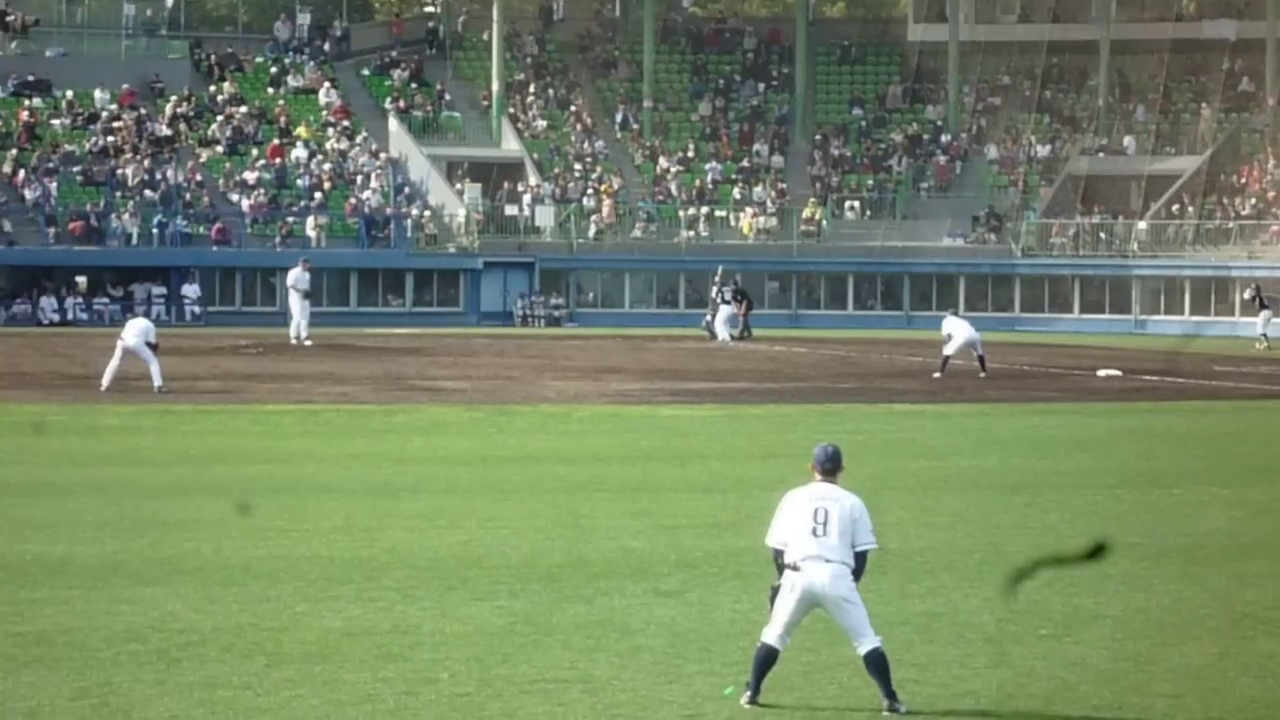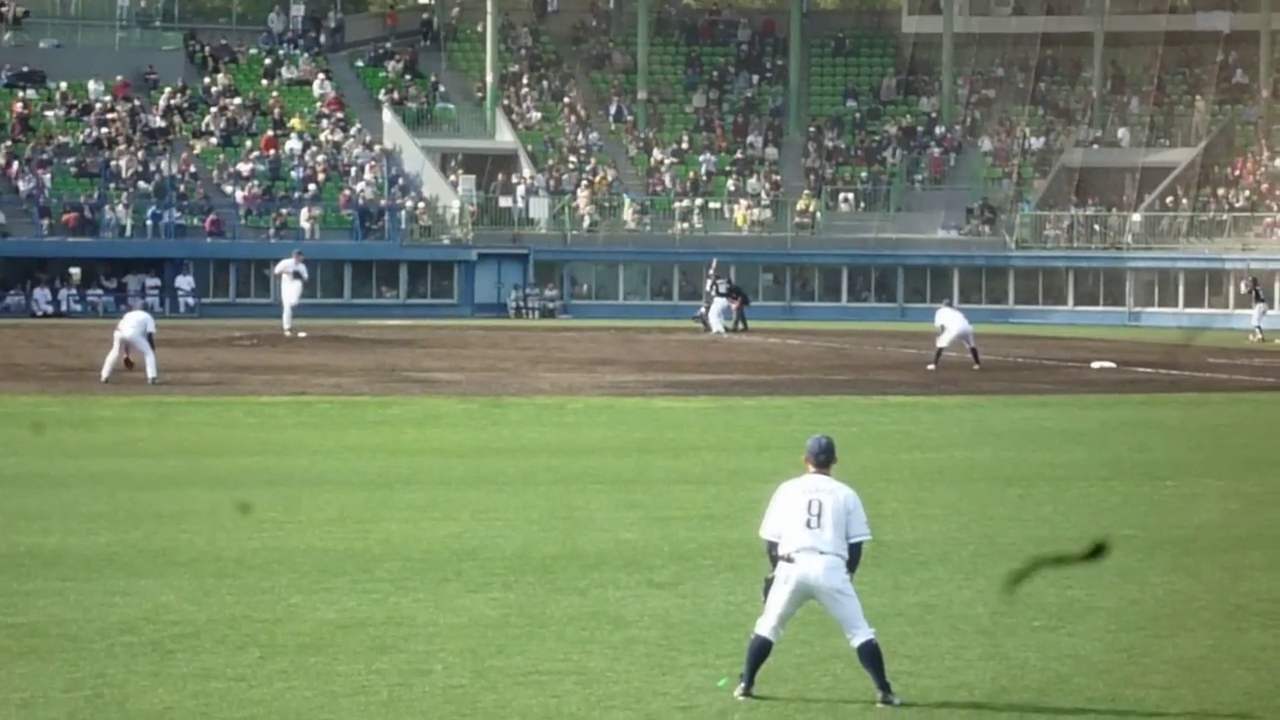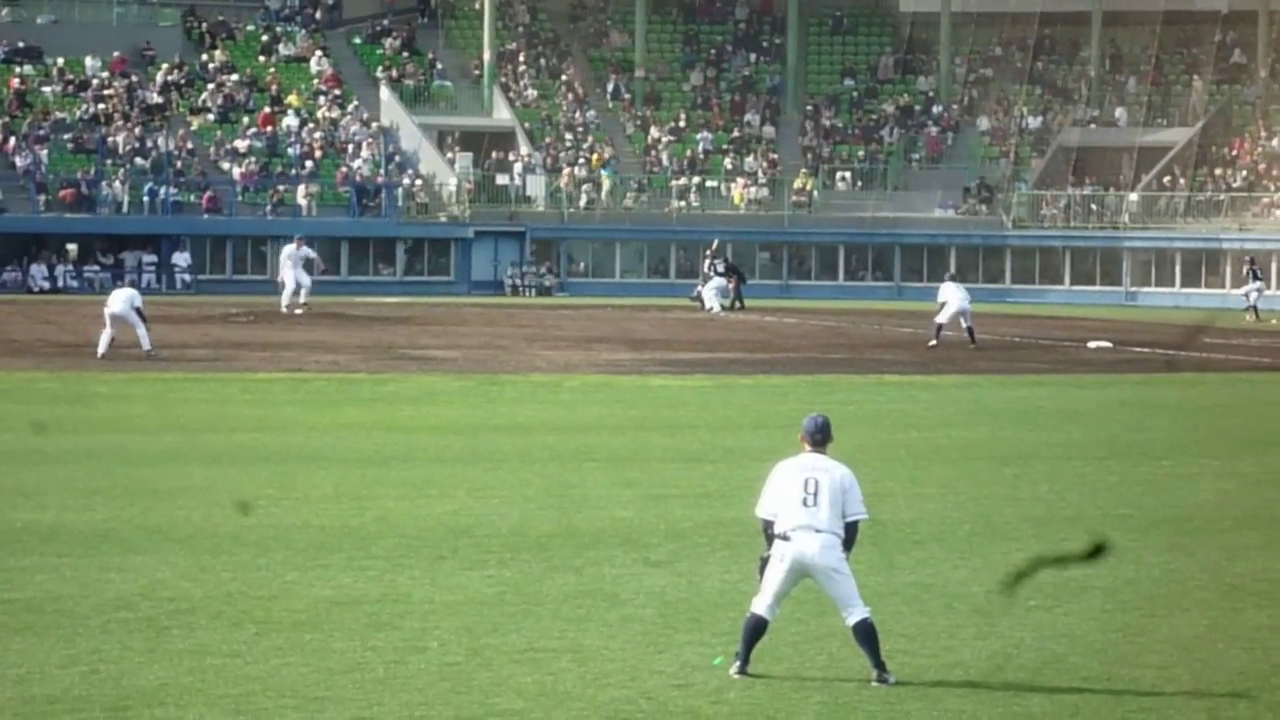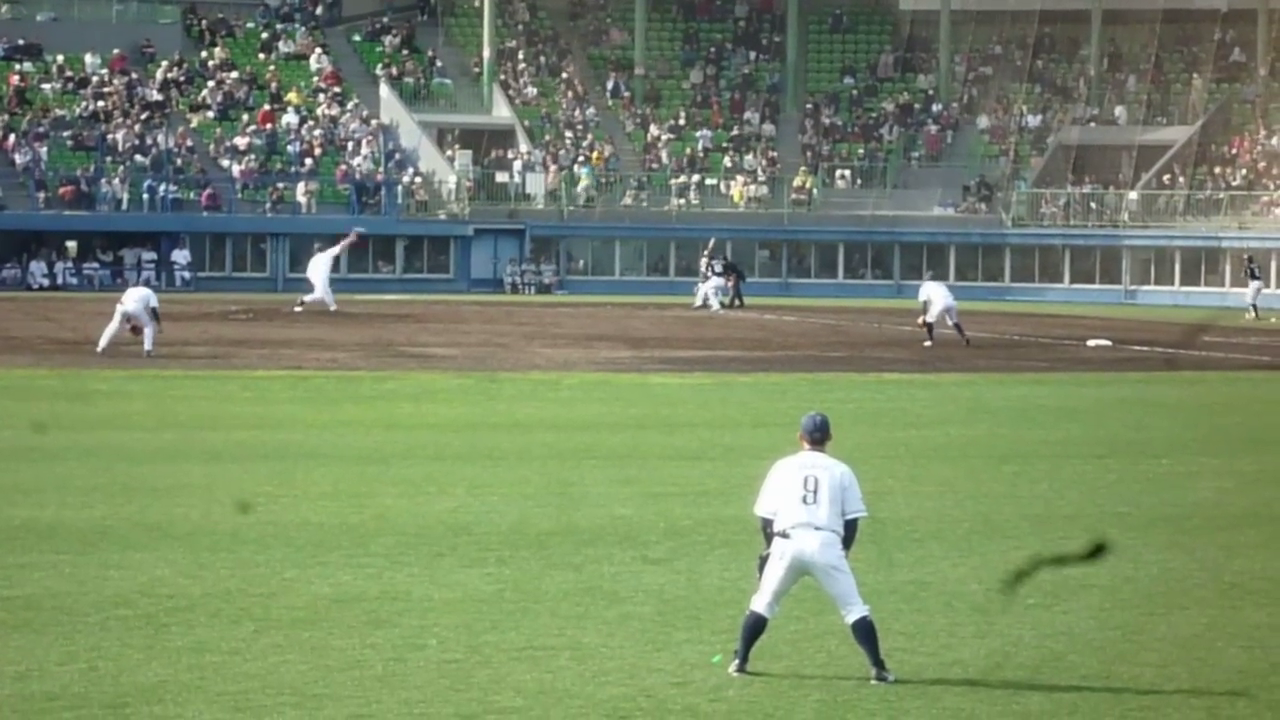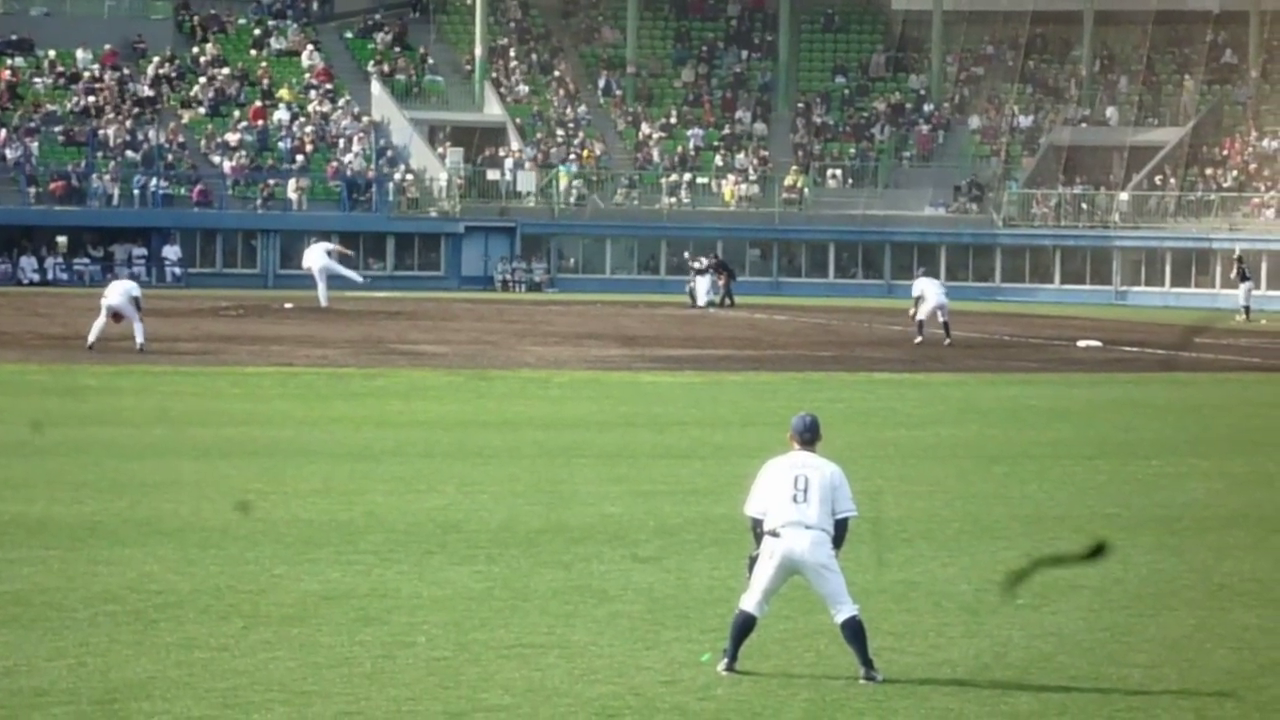
dt=0.5s
person 1, frame 1
left shoulder: (793, 497)
right shoulder: (852, 502)
left elbow: (777, 547)
right elbow: (861, 552)
left wrist: (783, 579)
right wrist: (852, 582)
left hip: (799, 576)
right hip: (837, 577)
left knee: (774, 635)
right knee: (866, 640)
left ankle: (751, 693)
right ankle: (890, 700)
person 1, frame 2
left shoulder: (787, 489)
right shoulder: (846, 494)
left elbow: (771, 538)
right elbow: (856, 543)
left wrist: (776, 571)
right wrist: (847, 574)
left hip: (792, 567)
right hip: (830, 569)
left knee: (767, 627)
right knee: (860, 632)
left ankle: (745, 684)
right ankle: (884, 691)
person 1, frame 3
left shoulder: (784, 468)
right shoulder: (842, 473)
left elbow: (767, 518)
right elbow: (852, 522)
left wrist: (772, 549)
right wrist: (843, 552)
left hip: (788, 546)
right hip: (827, 548)
left knee: (764, 605)
right knee: (855, 610)
left ankle: (741, 663)
right ankle: (879, 670)
person 1, frame 4
left shoulder: (783, 466)
right shoulder: (841, 470)
left elbow: (766, 516)
right elbow: (851, 519)
left wrist: (771, 548)
right wrist: (843, 550)
left hip: (788, 544)
right hip: (826, 545)
left knee: (763, 603)
right knee: (854, 608)
left ankle: (740, 661)
right ankle: (878, 668)
person 1, frame 5
left shoulder: (773, 466)
right shoulder: (831, 470)
left elbow: (756, 516)
right elbow: (842, 519)
left wrist: (761, 548)
right wrist: (833, 550)
left hip: (778, 543)
right hip: (816, 544)
left knee: (753, 602)
right knee: (844, 608)
left ankle: (729, 660)
right ankle: (866, 667)
